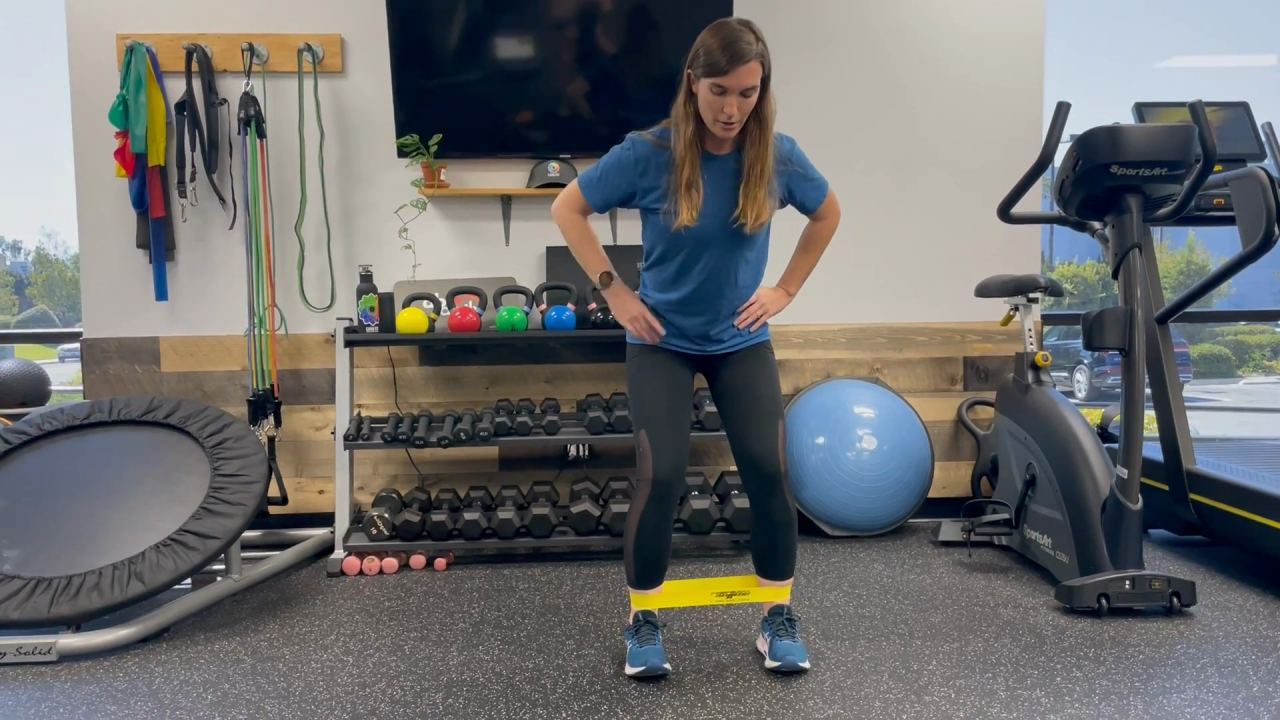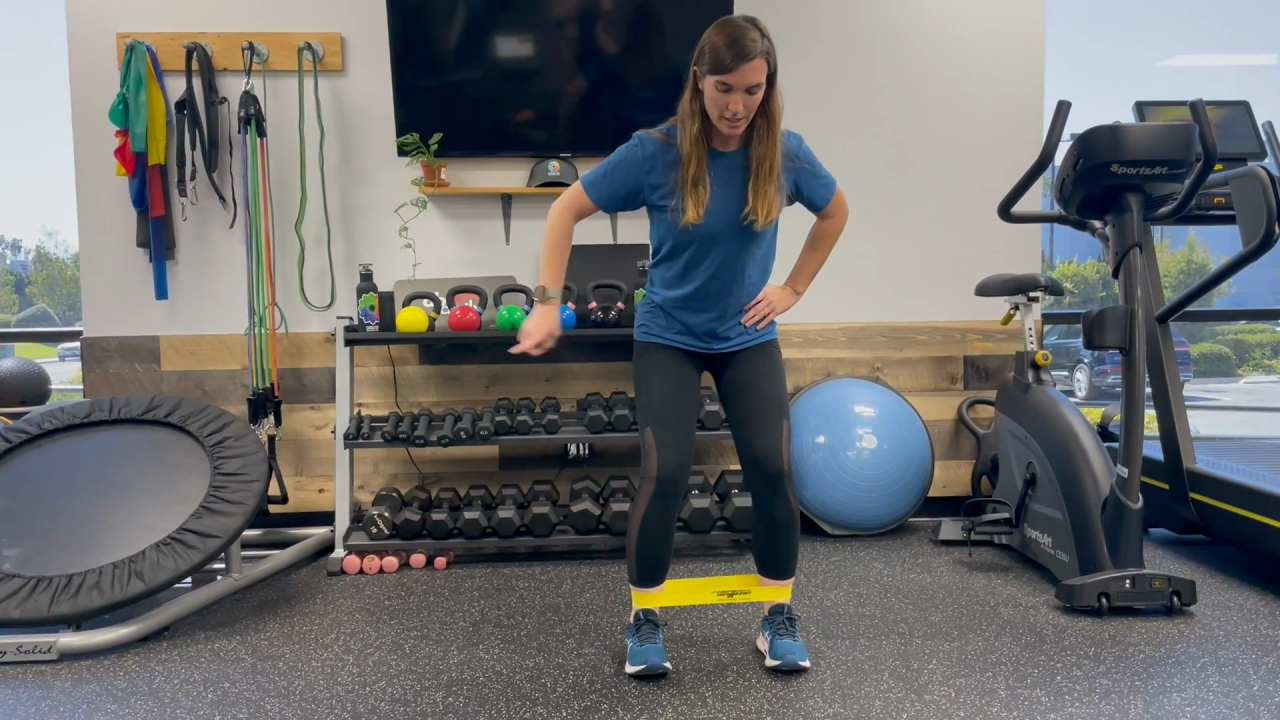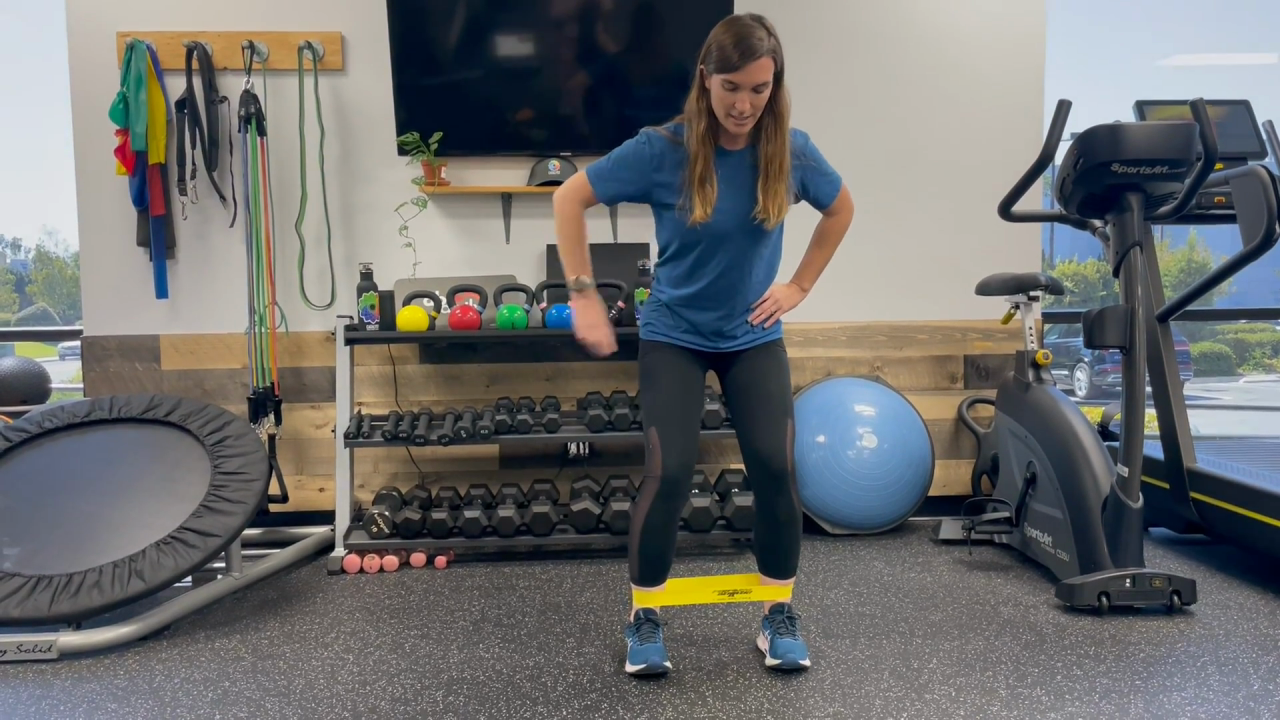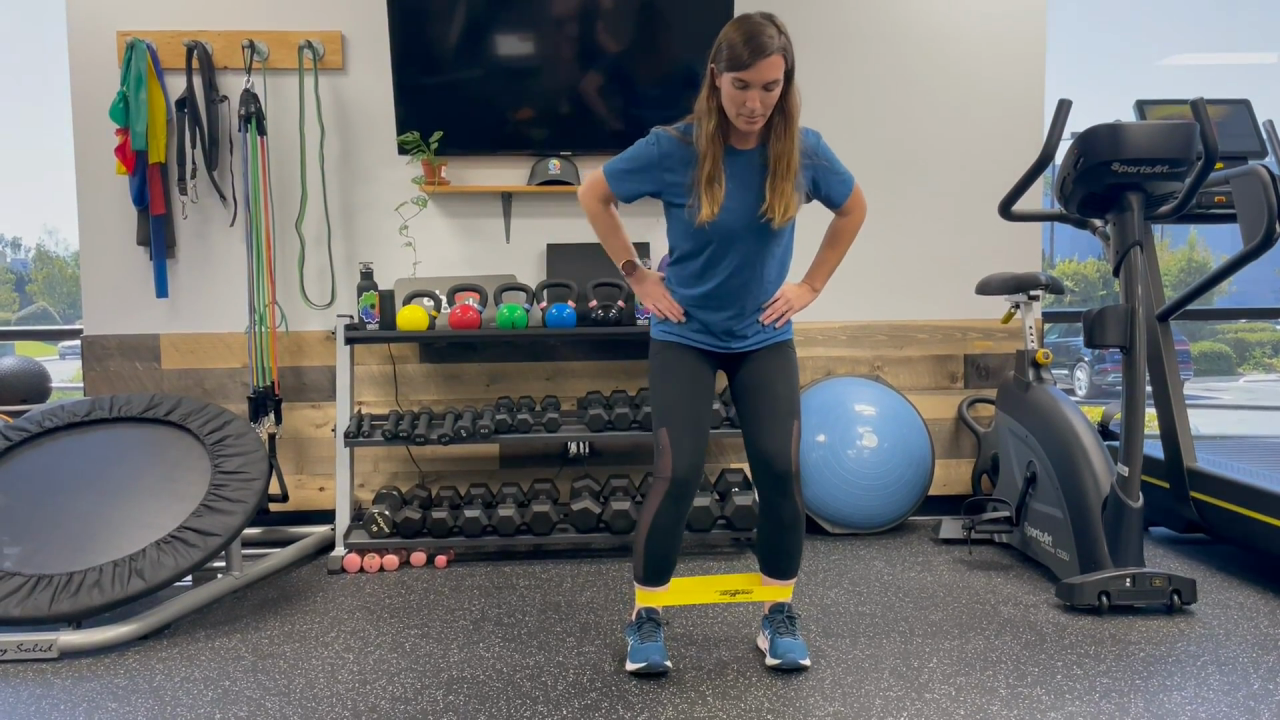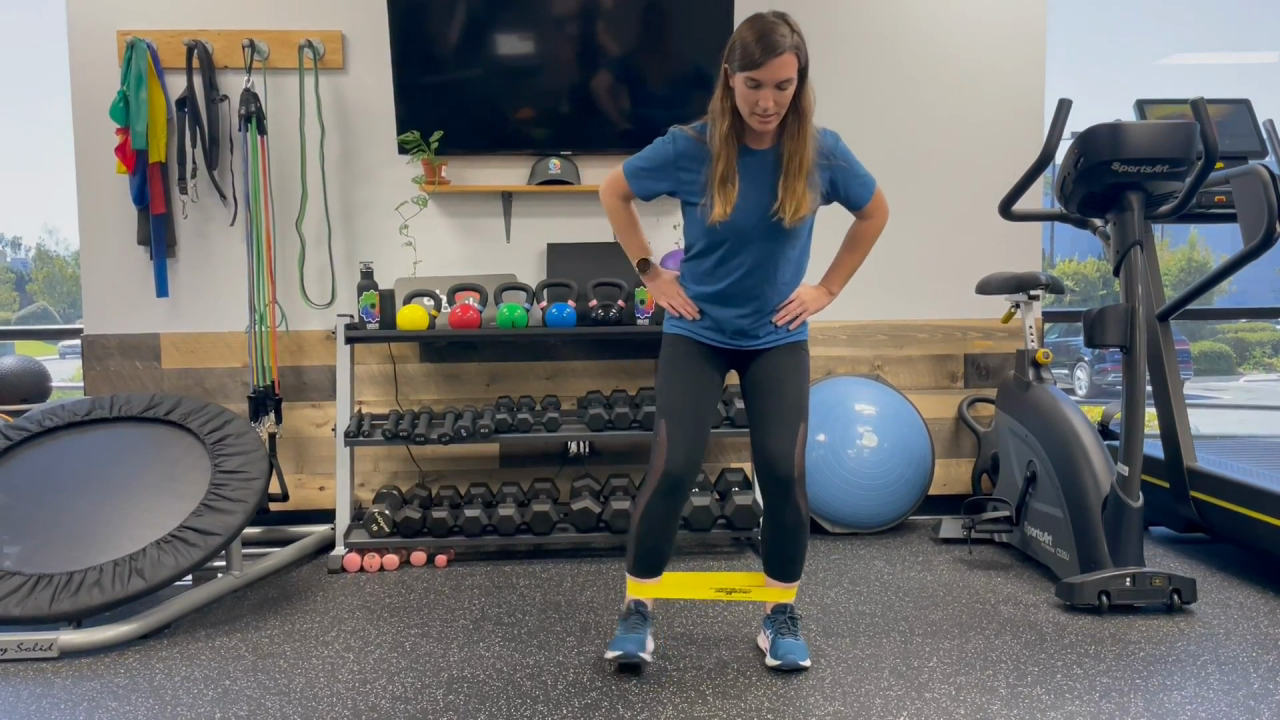
dt=0.2s
person 1, frame 1
left shoulder: (778, 156)
right shoulder: (648, 154)
left elbow: (828, 214)
right elbow: (568, 209)
left wrist: (786, 289)
right wrist: (612, 289)
left hip: (742, 339)
right hip: (662, 340)
left knee: (768, 471)
right knee: (661, 476)
left ankle: (779, 617)
right ankle: (643, 620)
person 1, frame 2
left shoulder: (785, 153)
right shoulder: (655, 152)
left elbow: (835, 212)
right elbow: (567, 208)
left wrist: (794, 287)
right wrist: (547, 302)
left hip: (749, 338)
right hip: (668, 337)
left knee: (772, 470)
right knee: (665, 475)
left ankle: (779, 617)
right ankle: (643, 618)
person 1, frame 3
left shoulder: (791, 151)
right shoulder: (661, 150)
left elbow: (841, 209)
right elbow: (570, 197)
left wrist: (799, 285)
right wrist: (583, 294)
left hip: (754, 337)
right hip: (674, 335)
left knee: (775, 470)
right knee: (669, 474)
left ankle: (779, 615)
right ankle: (644, 618)
person 1, frame 4
left shoulder: (804, 151)
right shoulder: (674, 149)
left elbow: (853, 209)
right elbow: (592, 194)
left wrist: (811, 284)
right wrist: (636, 276)
left hip: (764, 337)
right hip: (685, 335)
left knee: (780, 471)
right knee: (679, 474)
left ankle: (779, 614)
right ankle: (646, 616)
person 1, frame 5
left shoulder: (821, 152)
right shoulder: (690, 147)
left elbow: (875, 212)
right elbow: (613, 192)
left wrist: (828, 288)
right wrist: (650, 272)
left hip: (777, 338)
right hip: (696, 331)
left knee: (783, 474)
right knee: (673, 469)
left ankle: (781, 615)
right ankle: (636, 609)
